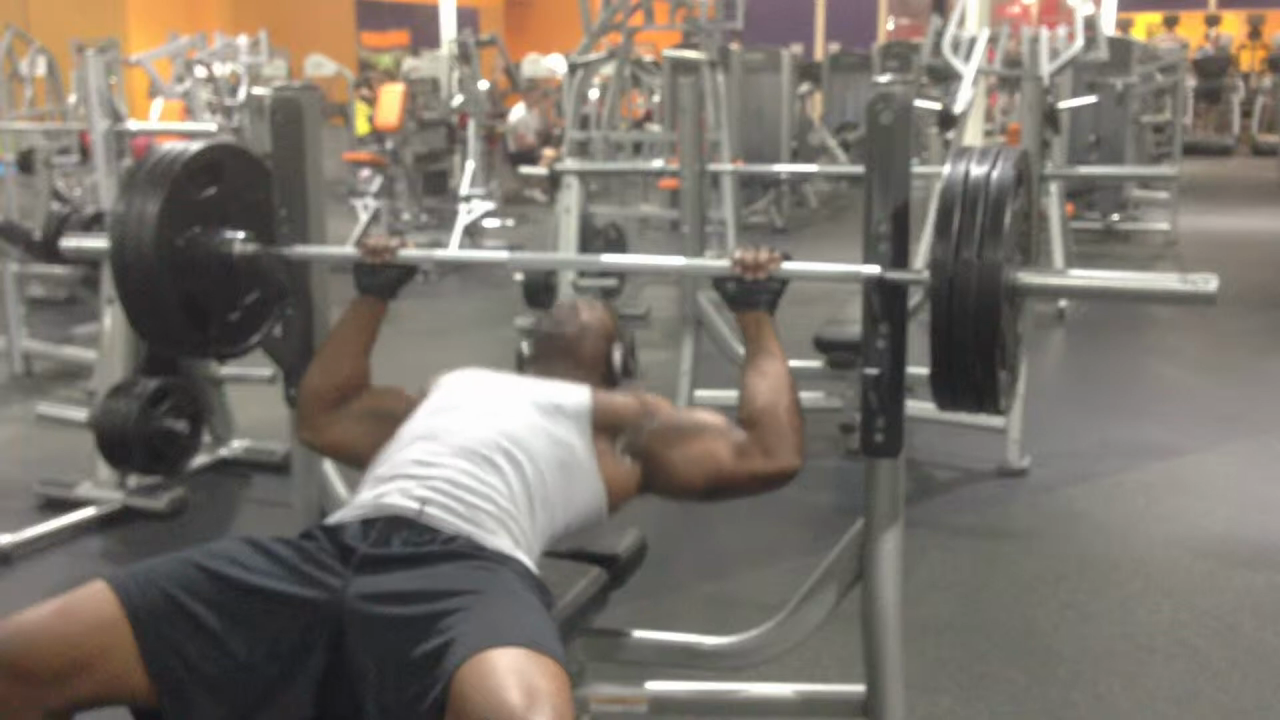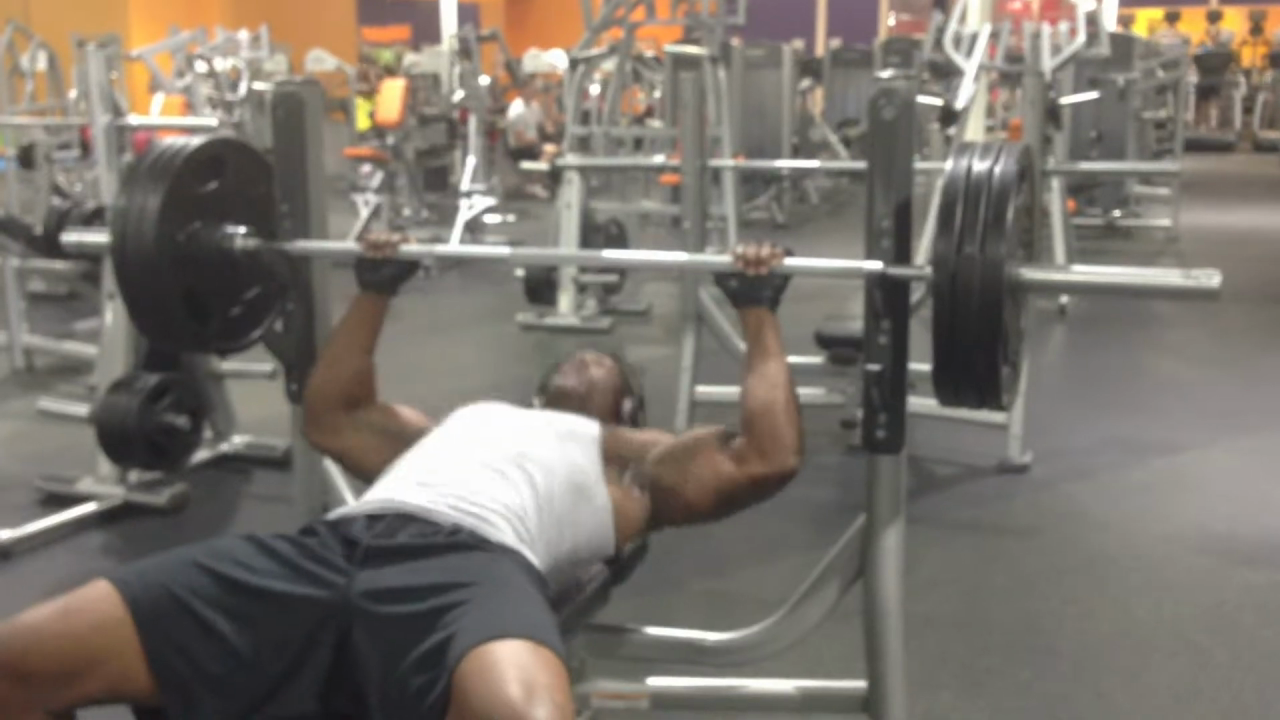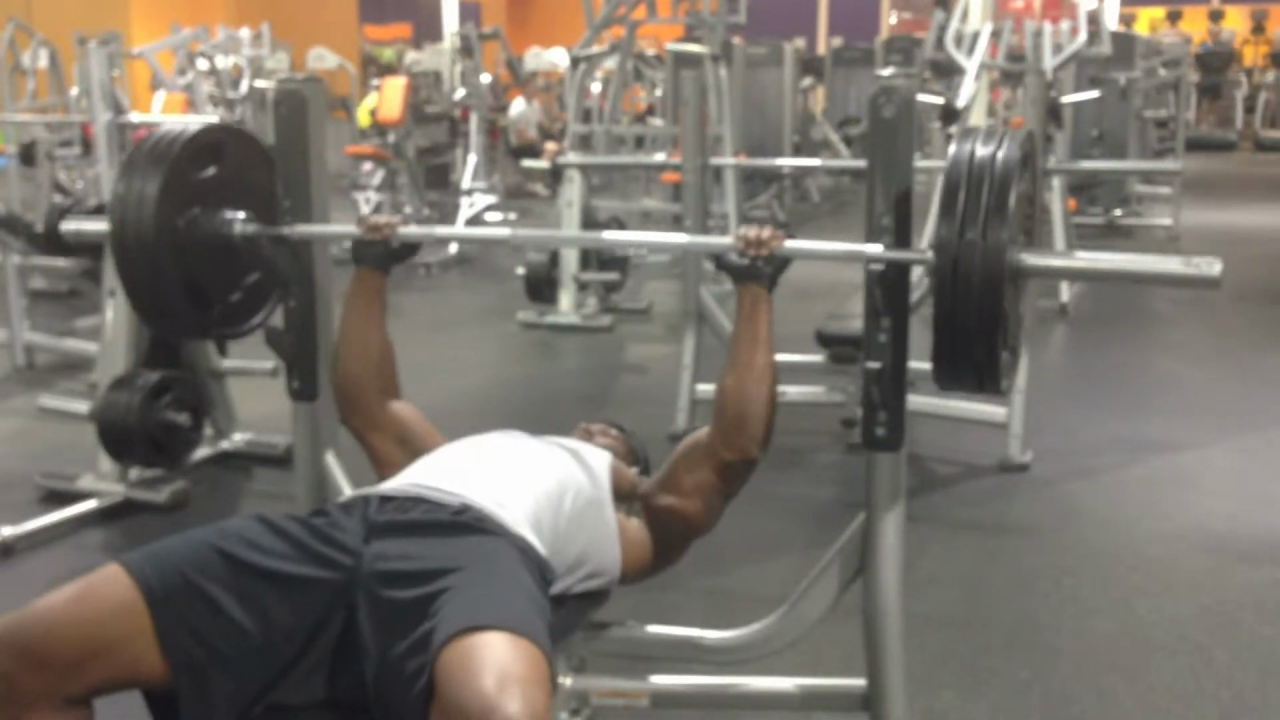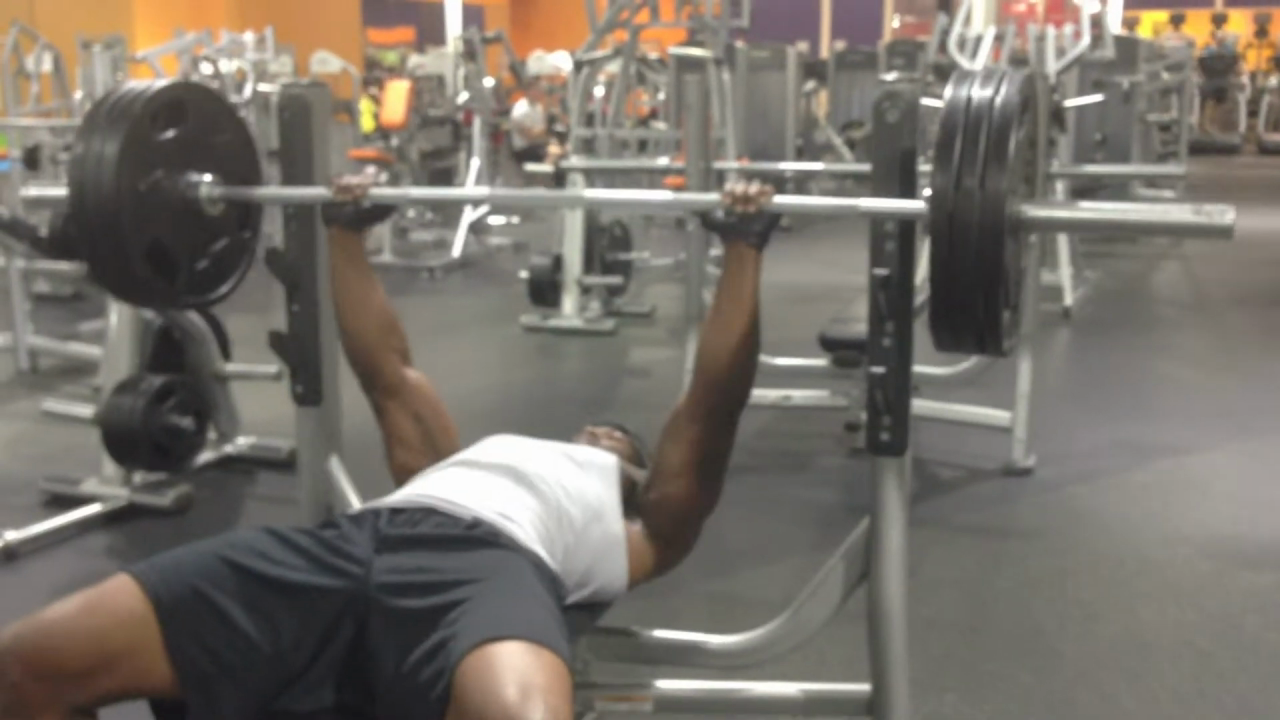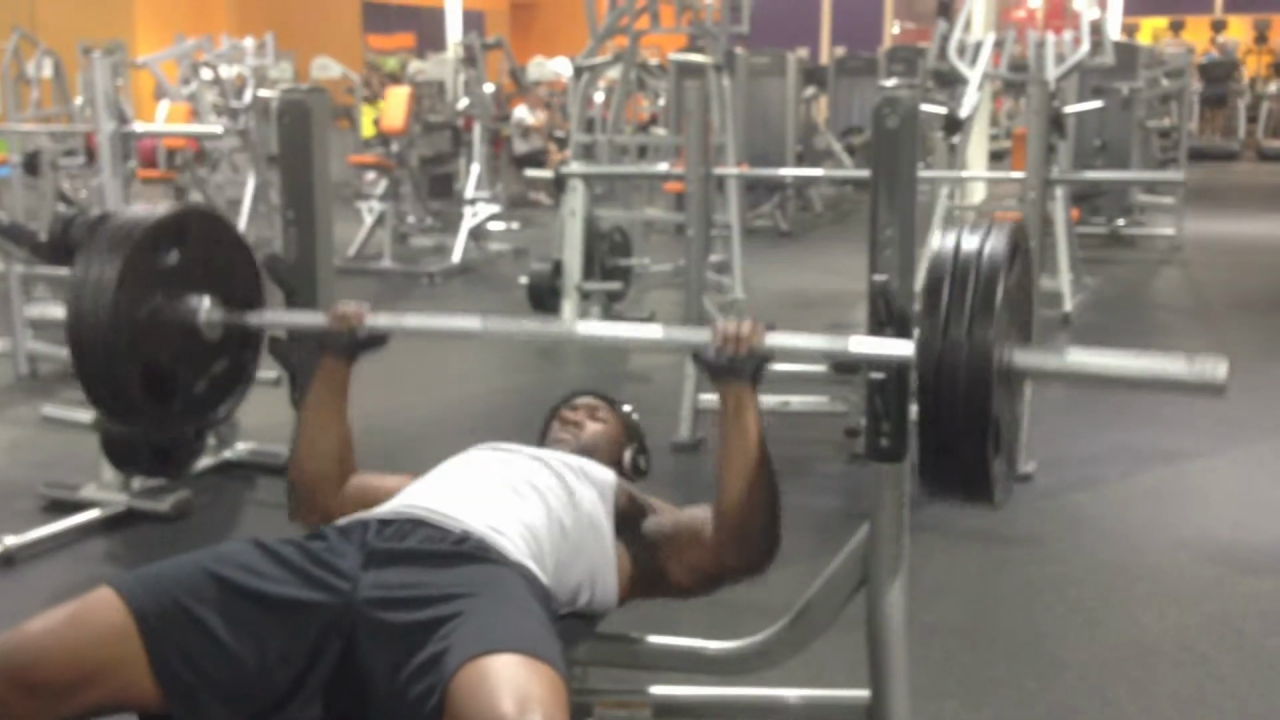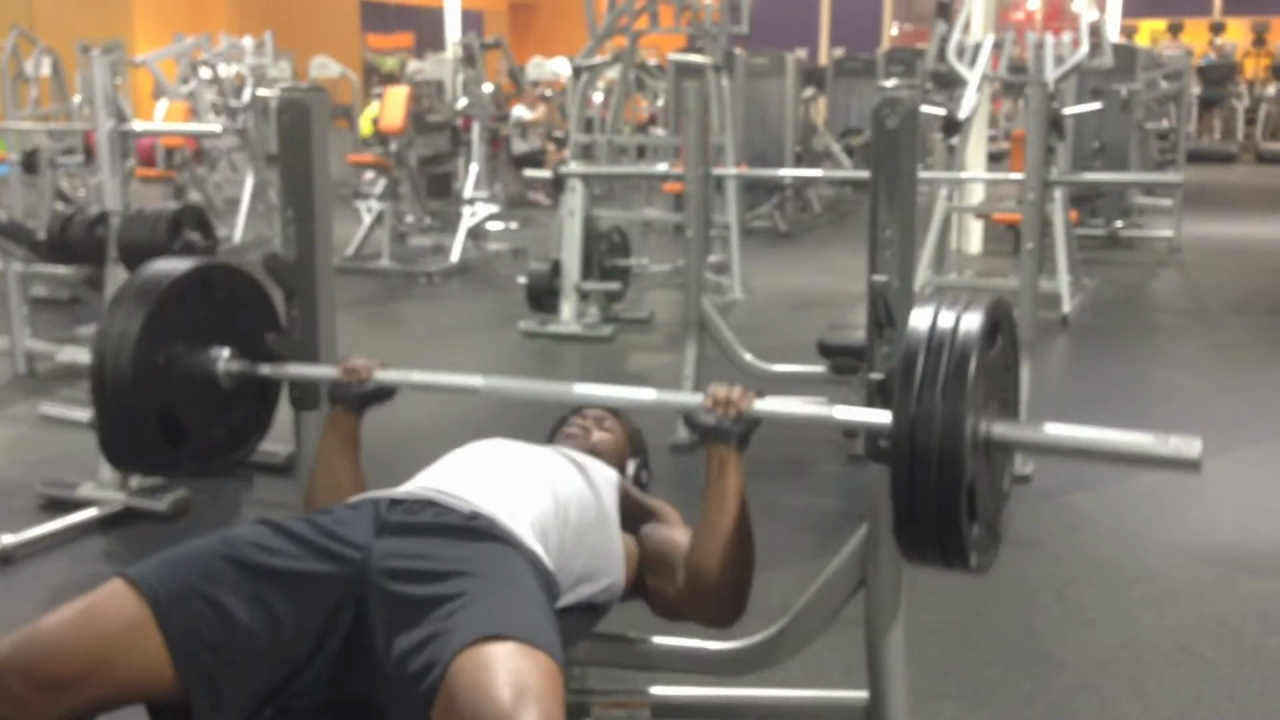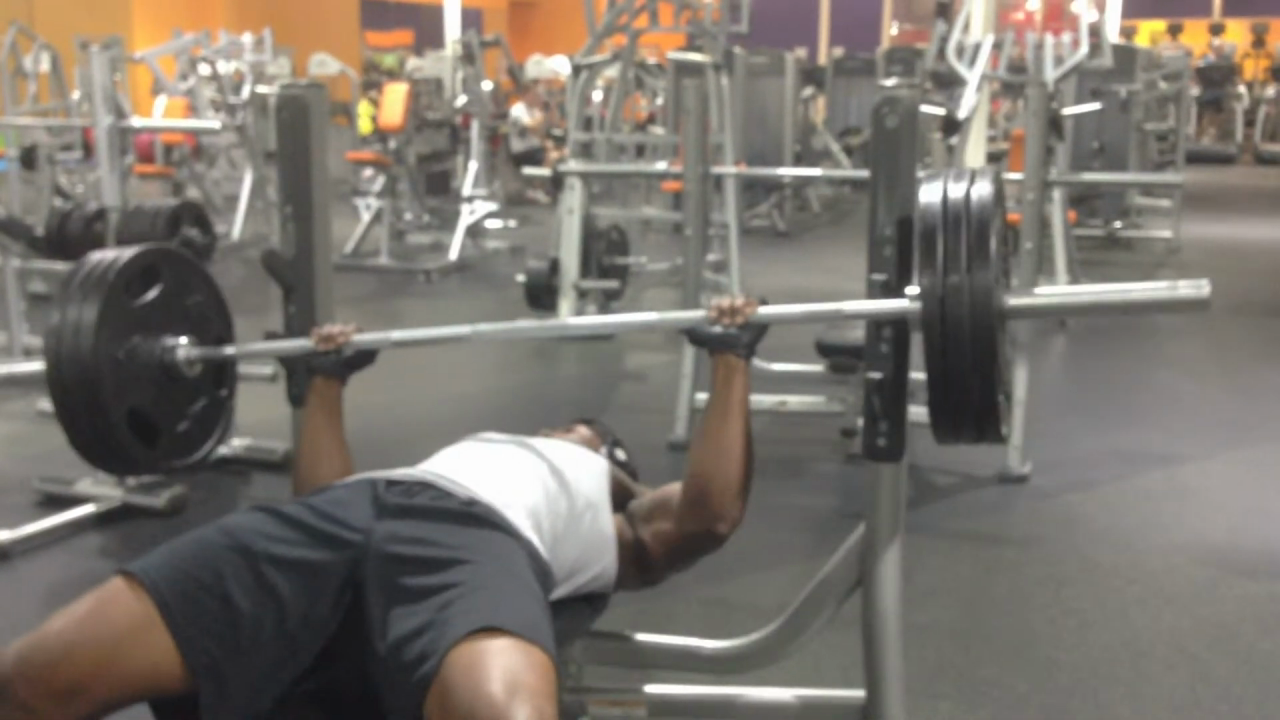
dt=0.7s
person 1, frame 1
left shoulder: (621, 419)
right shoulder: (450, 389)
left elbow: (769, 454)
right elbow: (320, 419)
left wrist: (756, 315)
right wrist: (371, 296)
left hip: (468, 572)
right hip: (325, 555)
person 1, frame 2
left shoulder: (631, 464)
right shoulder: (466, 419)
left elbow: (768, 457)
right elbow: (329, 418)
left wrist: (758, 311)
right wrist: (374, 292)
left hip: (473, 568)
right hip: (329, 551)
person 1, frame 3
left shoulder: (637, 519)
right shoulder: (467, 451)
left elbow: (736, 445)
right elbow: (366, 404)
left wrist: (755, 290)
right wrist: (371, 271)
left hip: (482, 550)
right hip: (343, 530)
person 1, frame 4
left shoulder: (642, 525)
right shoulder: (467, 459)
left elbow: (712, 405)
right elbow: (387, 371)
left wrist: (743, 250)
right wrist: (346, 234)
right hip: (354, 542)
person 1, frame 5
left shoulder: (637, 527)
right shoulder: (474, 458)
left elbow: (743, 544)
right elbow: (318, 496)
left wrist: (737, 388)
right wrist: (333, 360)
left hip: (483, 576)
right hip: (342, 558)
person 1, frame 6
left shoulder: (638, 521)
right shoulder: (488, 449)
left elbow: (711, 596)
left wrist: (724, 448)
right wrist: (347, 410)
left hip: (488, 558)
right hip: (352, 535)
person 1, frame 7
left shoulder: (624, 520)
right shoulder: (479, 452)
left elbow: (711, 512)
right elbow: (318, 495)
left wrist: (729, 358)
right wrist: (328, 380)
left hip: (480, 544)
